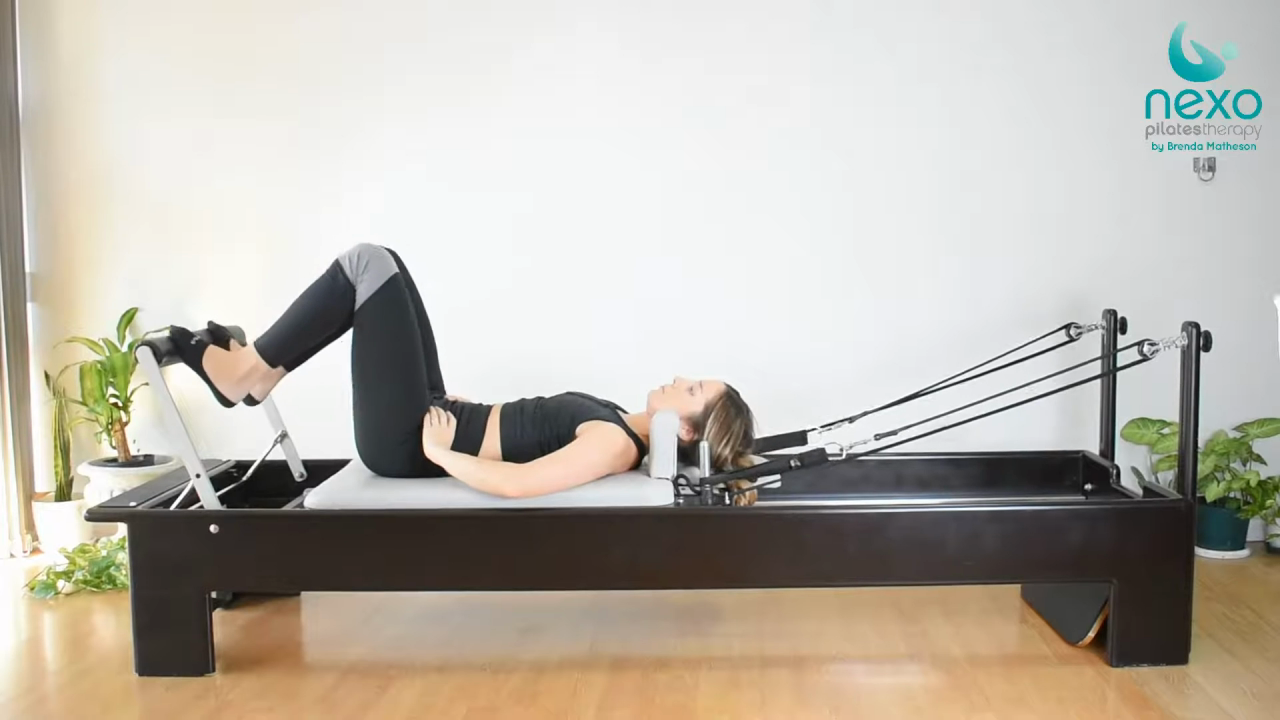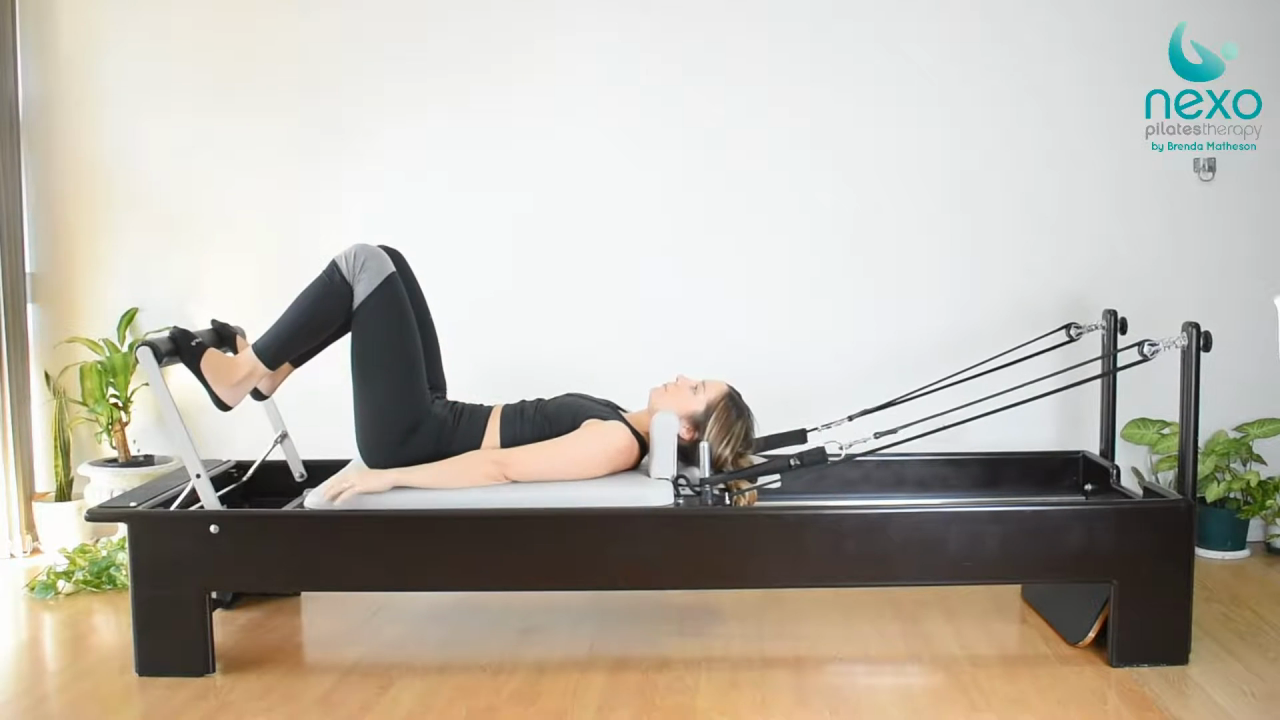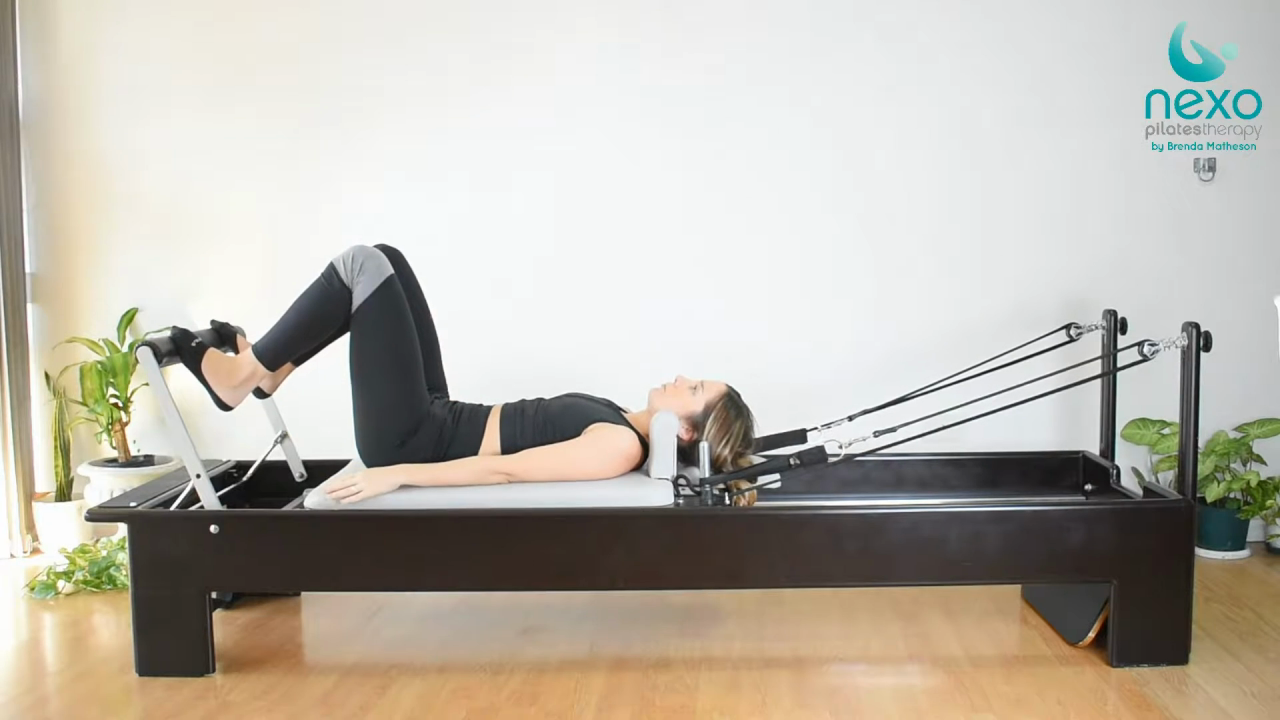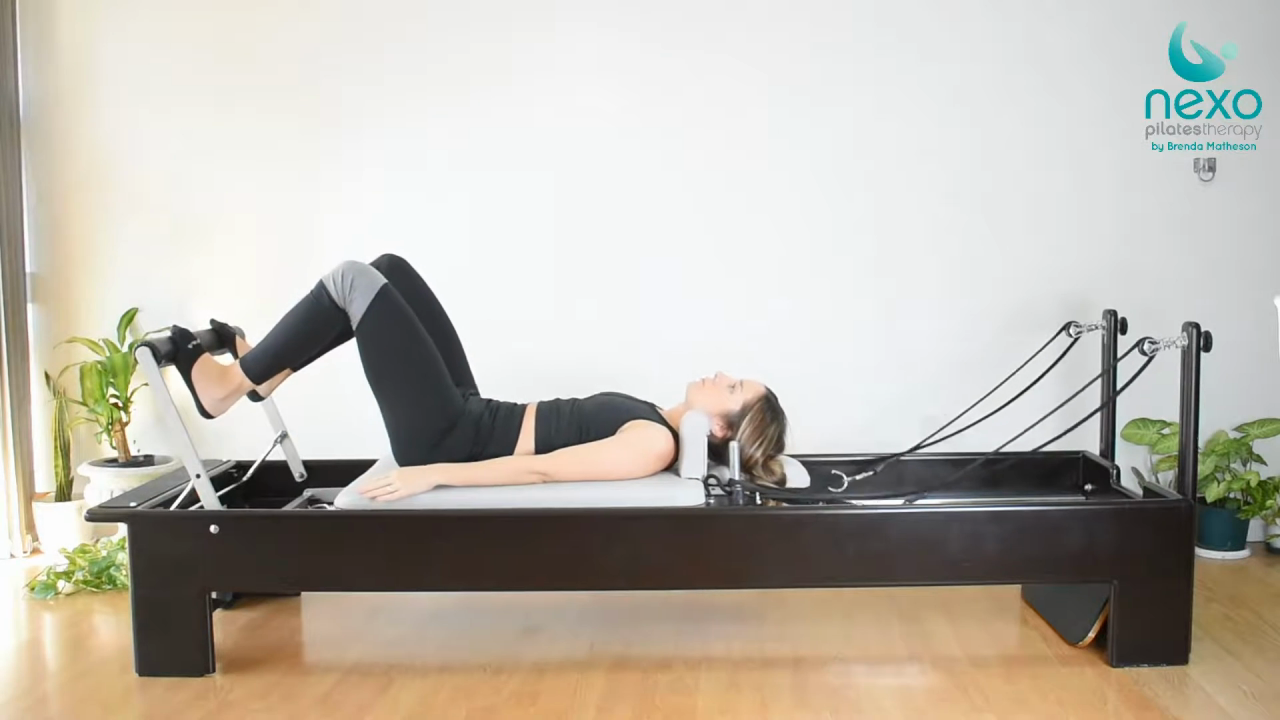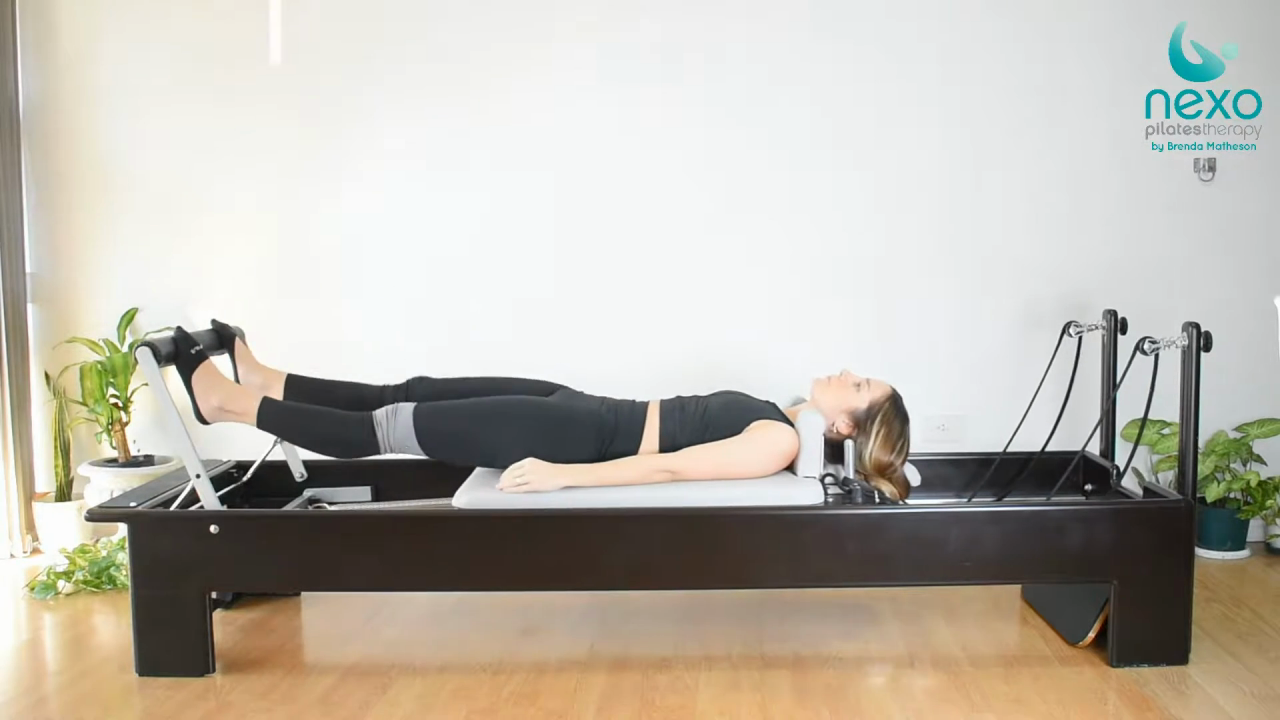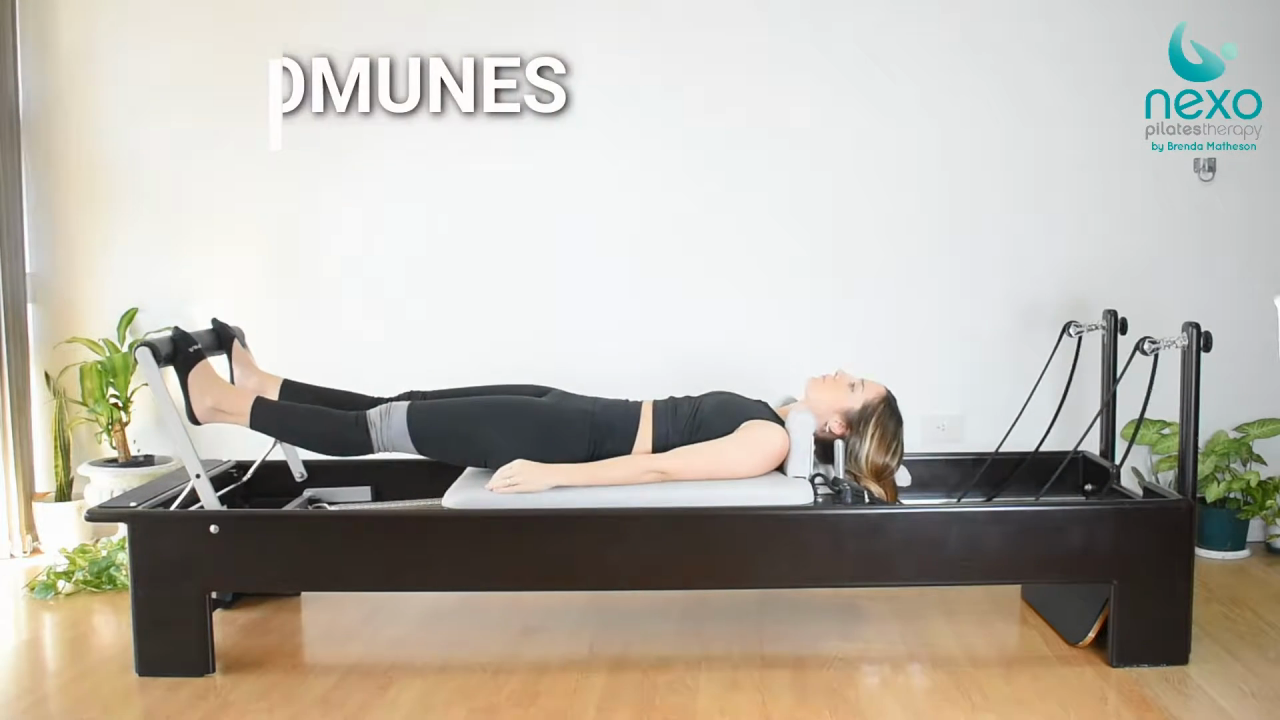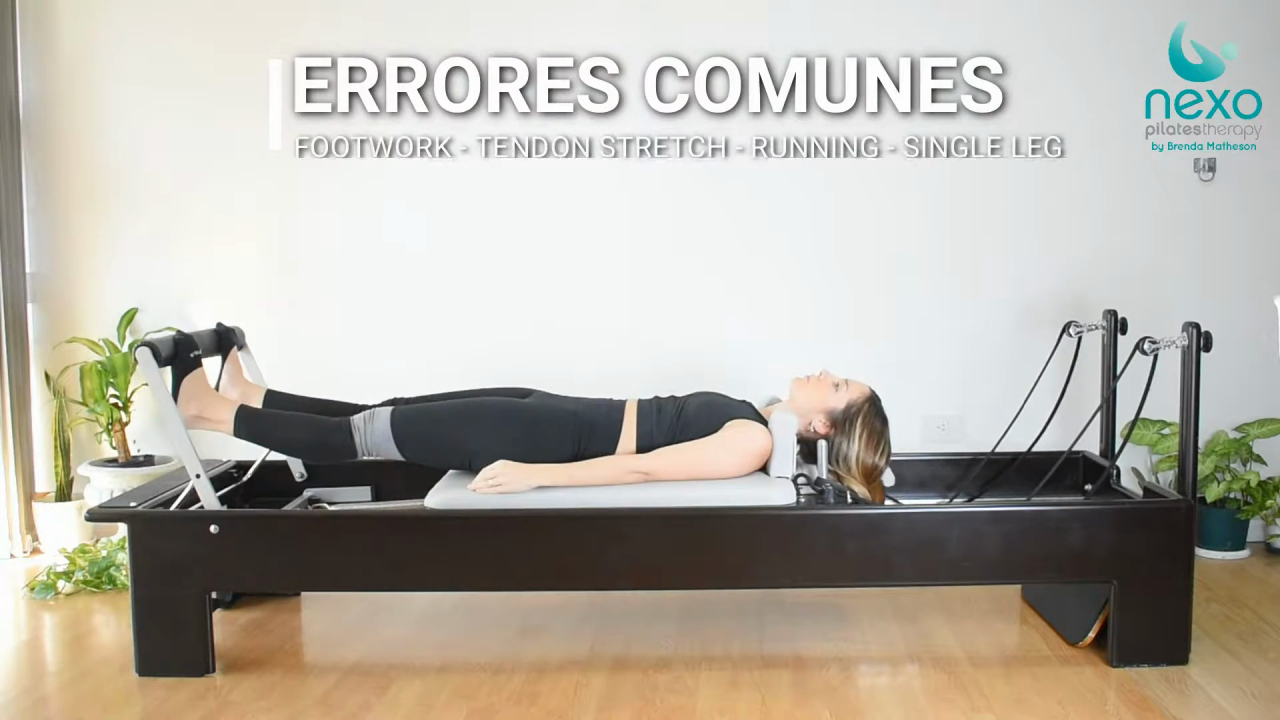
dt=0.7s
person 1, frame 1
left shoulder: (616, 447)
right shoulder: (620, 426)
left elbow: (516, 484)
left wrist: (440, 455)
left hip: (406, 443)
right hip: (436, 420)
left knee: (369, 265)
right knee: (380, 267)
left ankle: (244, 368)
right ankle: (265, 369)
person 1, frame 2
left shoulder: (615, 446)
right shoulder: (620, 424)
left elbow: (503, 468)
left wrist: (391, 476)
left hip: (409, 439)
right hip: (437, 420)
left knee: (364, 265)
right knee: (383, 263)
left ankle: (241, 374)
right ankle: (267, 369)
person 1, frame 3
left shoulder: (620, 449)
right shoulder: (623, 424)
left elbow: (504, 471)
left wrist: (396, 475)
left hip: (409, 441)
right hip: (440, 418)
left knee: (362, 266)
right knee: (382, 261)
left ankle: (243, 373)
right ankle: (268, 368)
person 1, frame 4
left shoulder: (654, 446)
right shoulder: (655, 421)
left elbow: (543, 470)
left wrist: (433, 474)
left hip: (449, 439)
right hip: (472, 416)
left knee: (352, 280)
right knee: (388, 271)
left ankle: (228, 384)
right ankle: (262, 371)
person 1, frame 5
left shoulder: (780, 445)
right shoulder: (774, 417)
left elbow: (671, 468)
left wrist: (566, 475)
left hip: (582, 438)
right hip: (583, 415)
left knee: (391, 425)
right knee: (412, 394)
left ankle: (228, 401)
right ankle: (262, 380)
person 1, frame 6
left shoulder: (771, 446)
right shoulder: (767, 417)
left elbow: (661, 469)
left wrist: (554, 474)
left hip: (570, 438)
right hip: (572, 414)
left knee: (378, 429)
right knee: (389, 411)
left ankle: (225, 402)
right ankle: (257, 386)
person 1, frame 7
left shoulder: (753, 443)
right shoulder: (751, 416)
left elbow: (644, 467)
left wrist: (536, 474)
left hip: (554, 439)
right hip: (553, 415)
left knee: (357, 437)
right knee: (378, 420)
left ankle: (210, 409)
right ankle: (245, 394)
